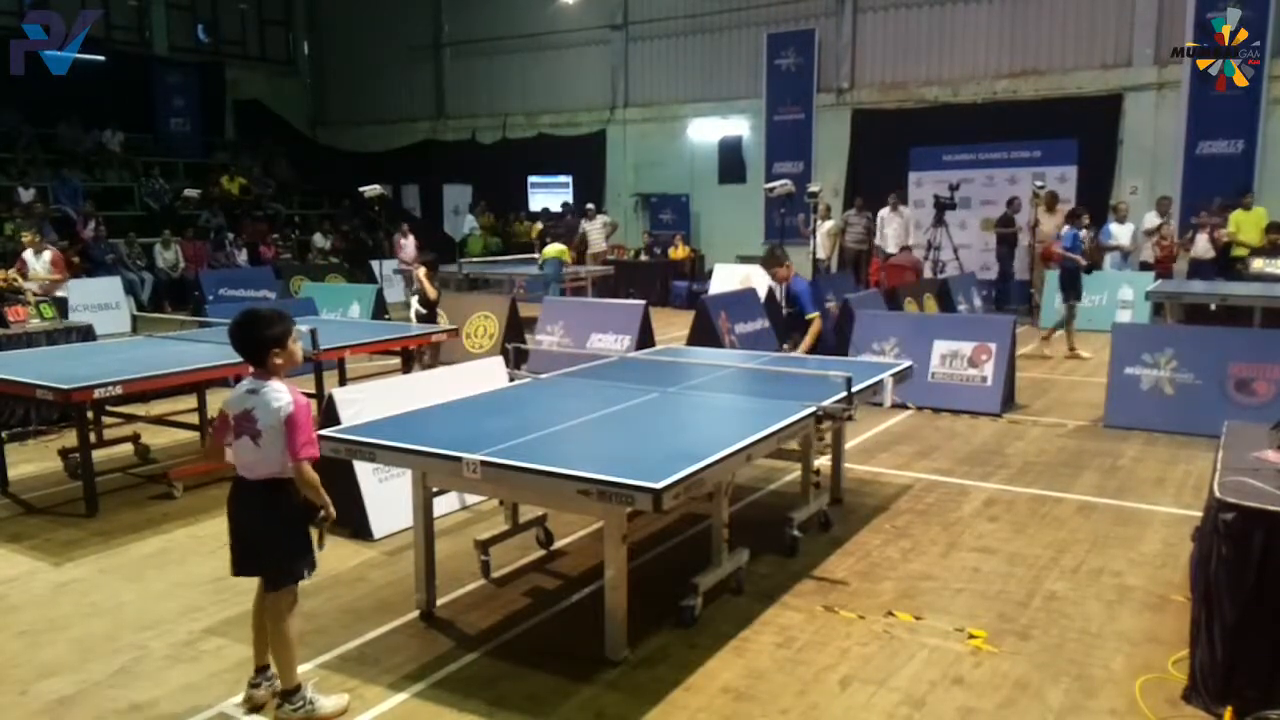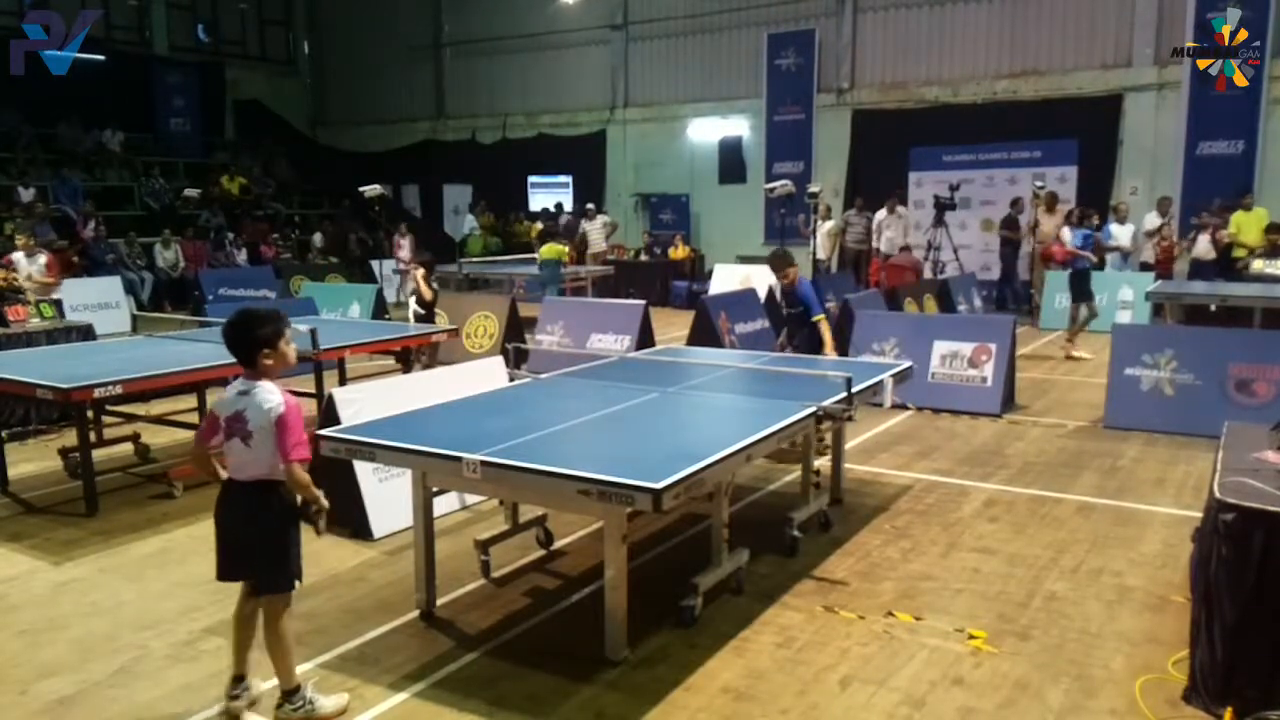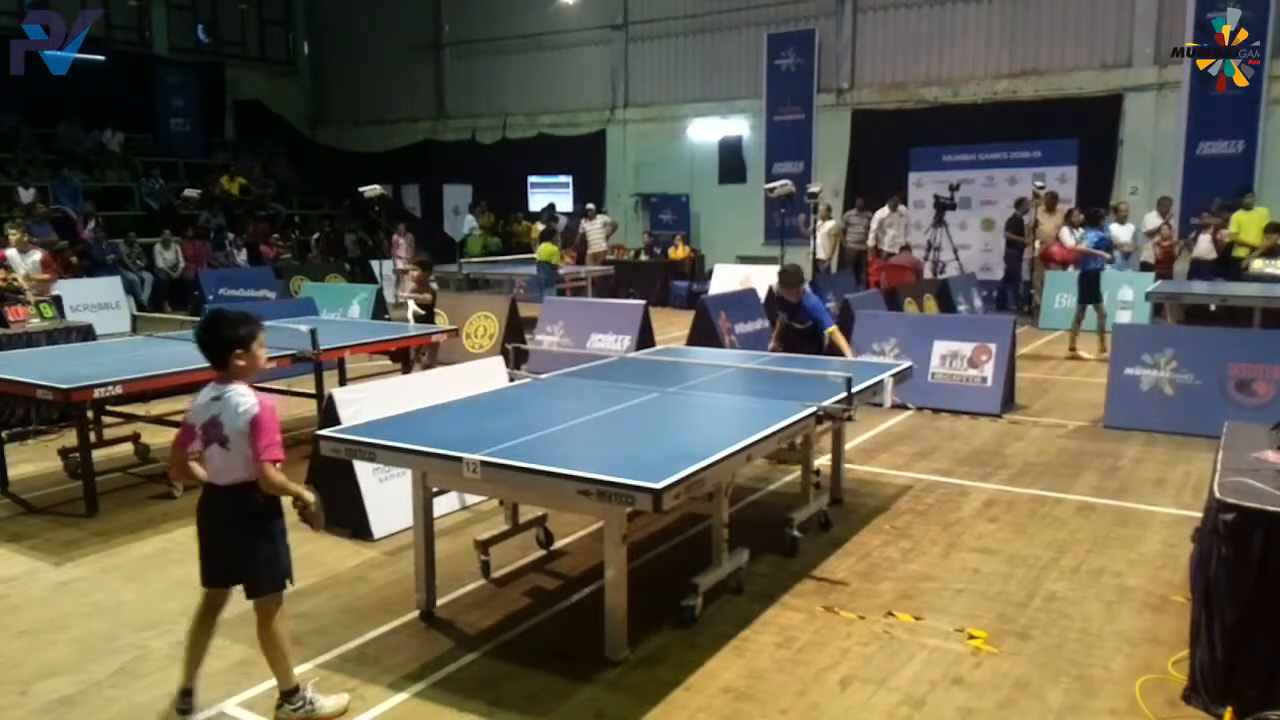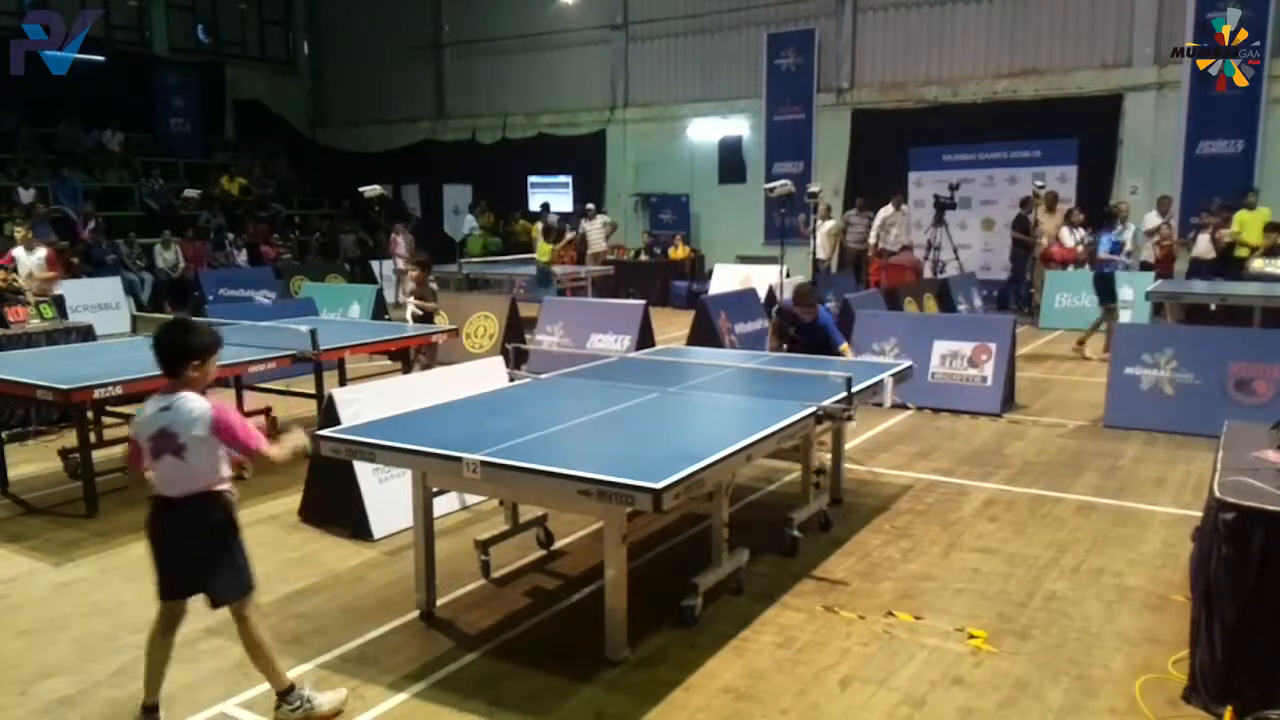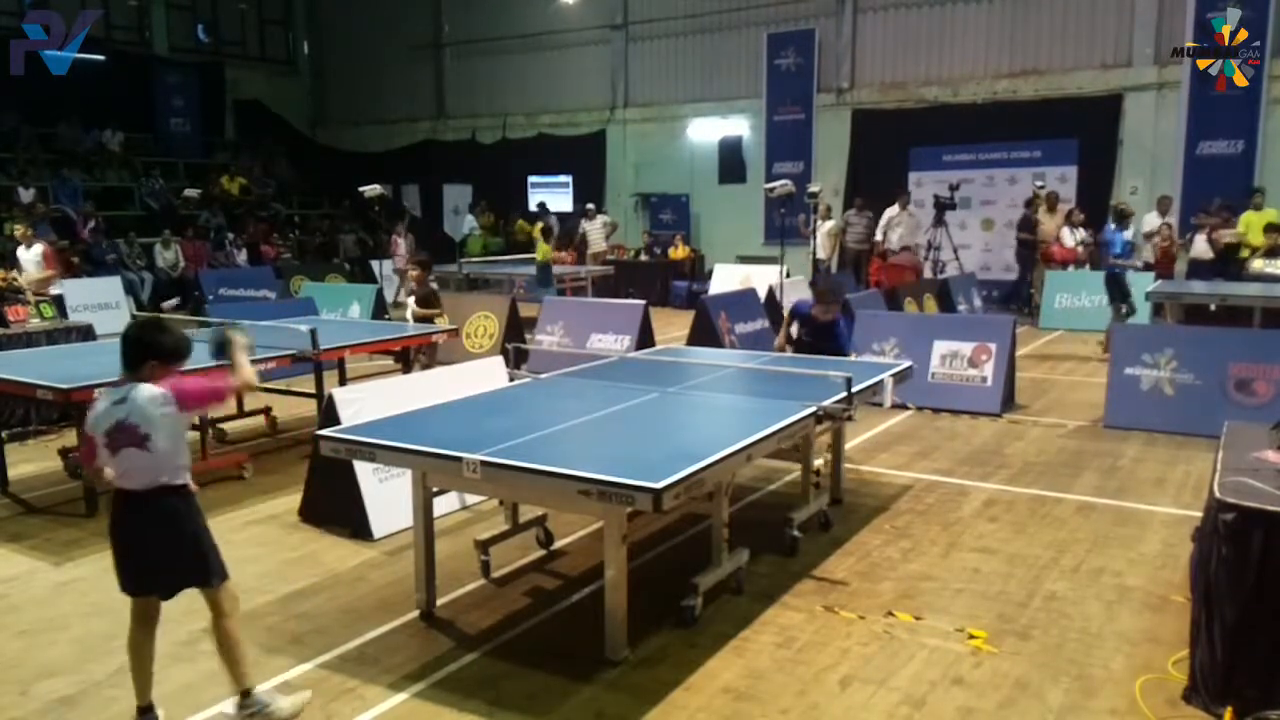
dt=0.2s
person 1, frame 1
left shoulder: (237, 395)
right shoulder: (292, 403)
left elbow: (212, 450)
right elbow: (303, 473)
right wrist: (325, 504)
left hip: (244, 497)
right hip: (279, 502)
left knee: (267, 592)
right knee: (282, 602)
left ankle: (261, 678)
person 1, frame 2
left shoulder: (227, 397)
right shoulder: (283, 404)
left elbow: (199, 455)
right elbow: (293, 474)
right wrist: (317, 499)
left hip: (233, 501)
right hip: (269, 505)
left knee: (251, 596)
right knee: (276, 605)
left ankle: (238, 686)
person 1, frame 3
left shoulder: (200, 403)
right shoulder: (257, 406)
left elbow: (179, 464)
right elbow: (267, 476)
right wrist: (302, 494)
left hip: (213, 505)
right hip: (251, 508)
left knee: (212, 600)
right knee: (269, 607)
person 1, frame 4
left shoulder: (144, 414)
right shoulder: (211, 413)
left elbow: (139, 474)
right elbow: (270, 457)
right wrist: (293, 443)
left hip: (165, 518)
right hip: (207, 517)
left knee: (170, 614)
right knee: (244, 613)
person 1, frame 5
left shoulder: (99, 409)
right shoulder: (171, 396)
left elbow: (94, 470)
right elbow: (245, 381)
right wrist: (238, 349)
left hip: (126, 513)
right hip: (172, 509)
left knee: (143, 613)
right knee: (224, 603)
